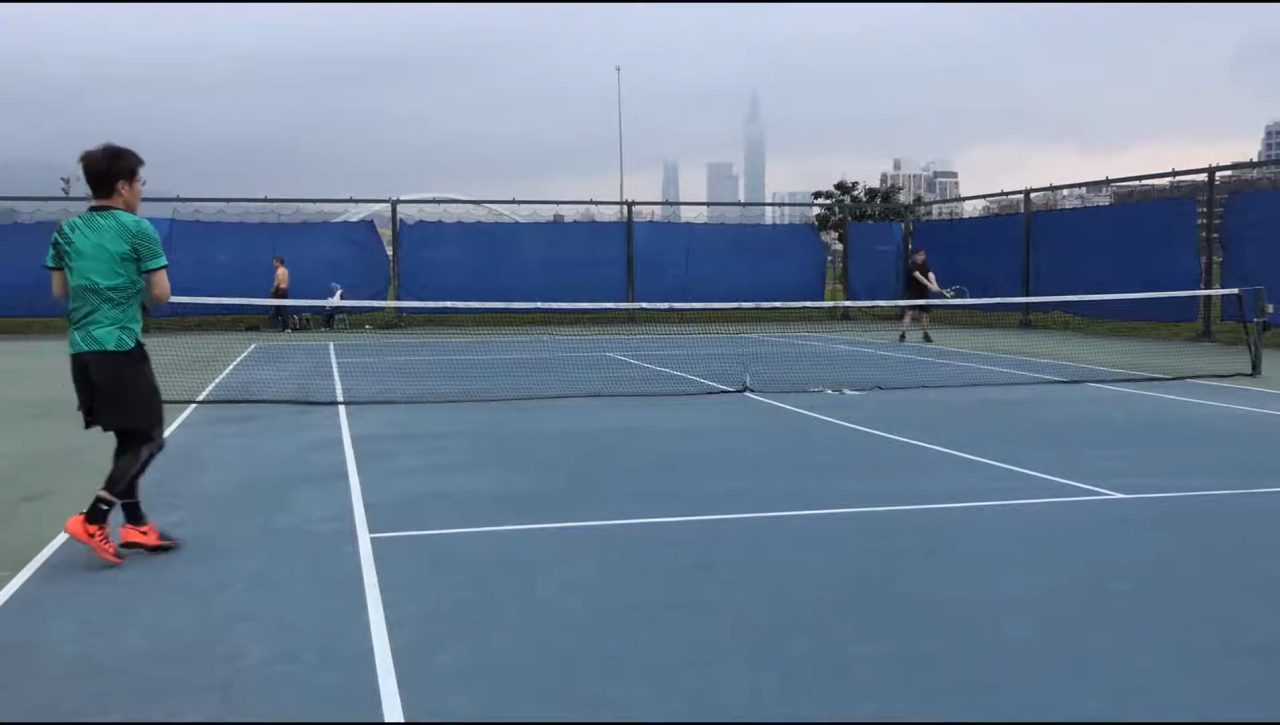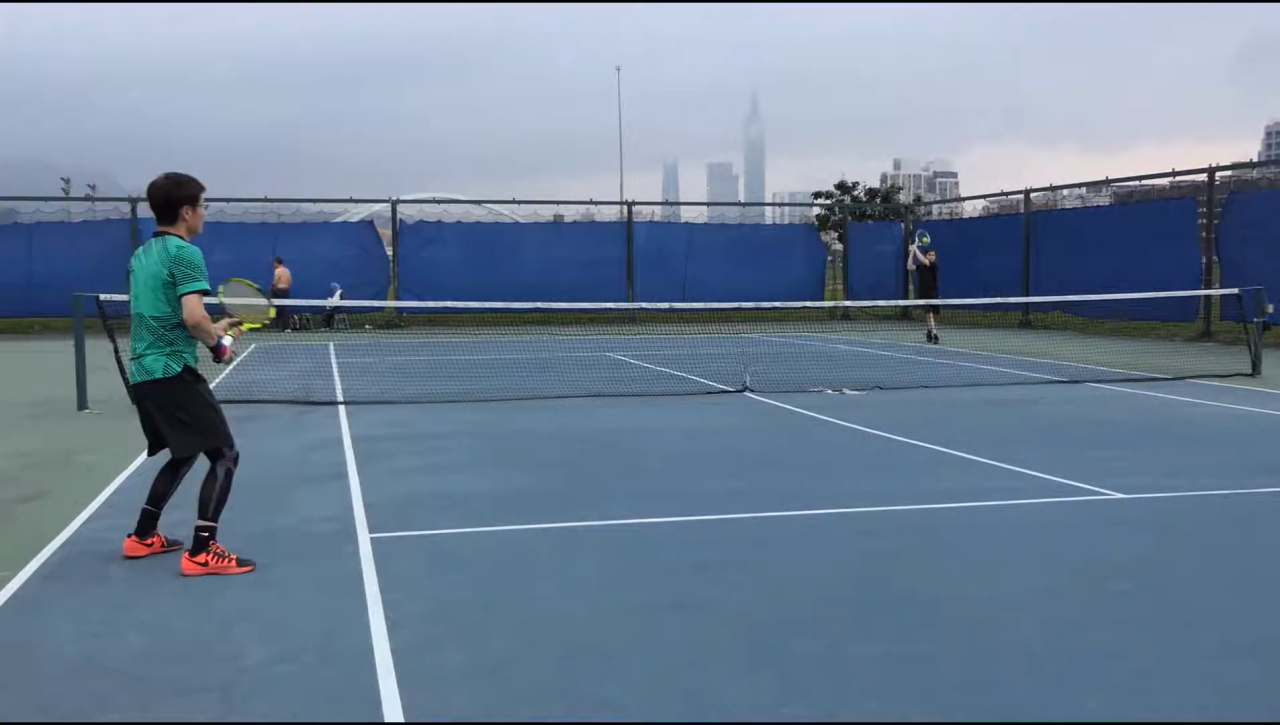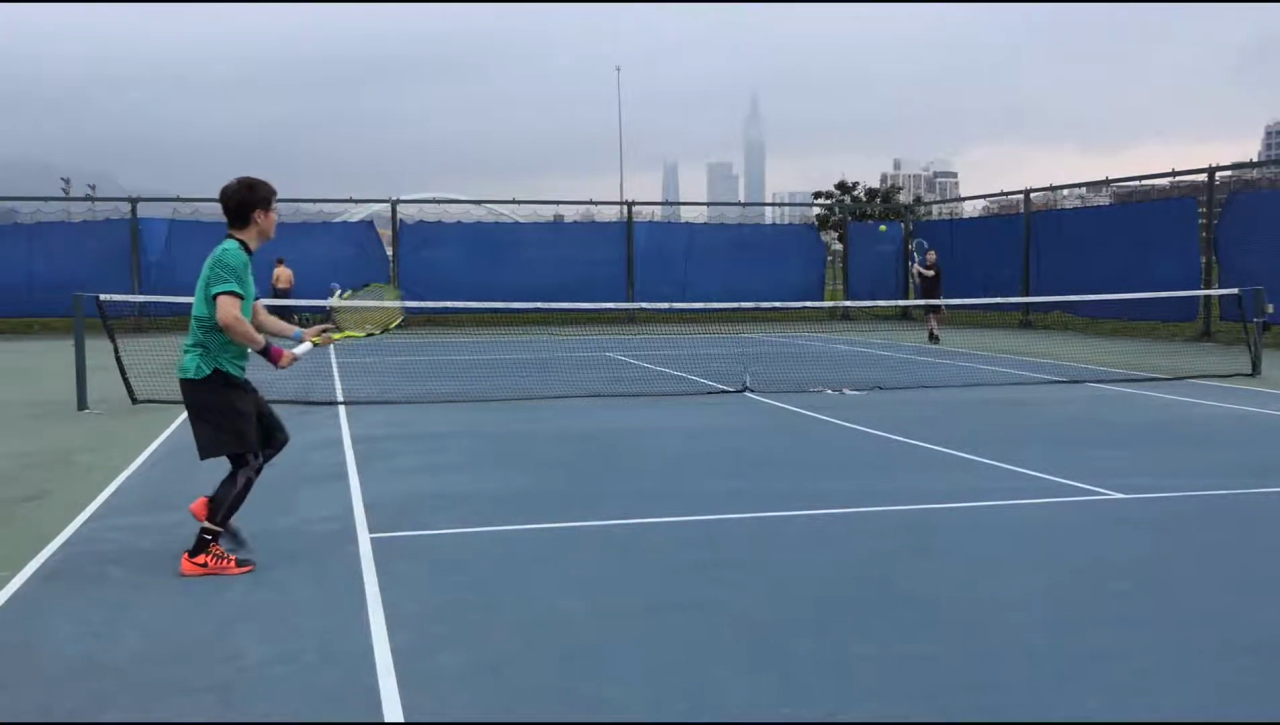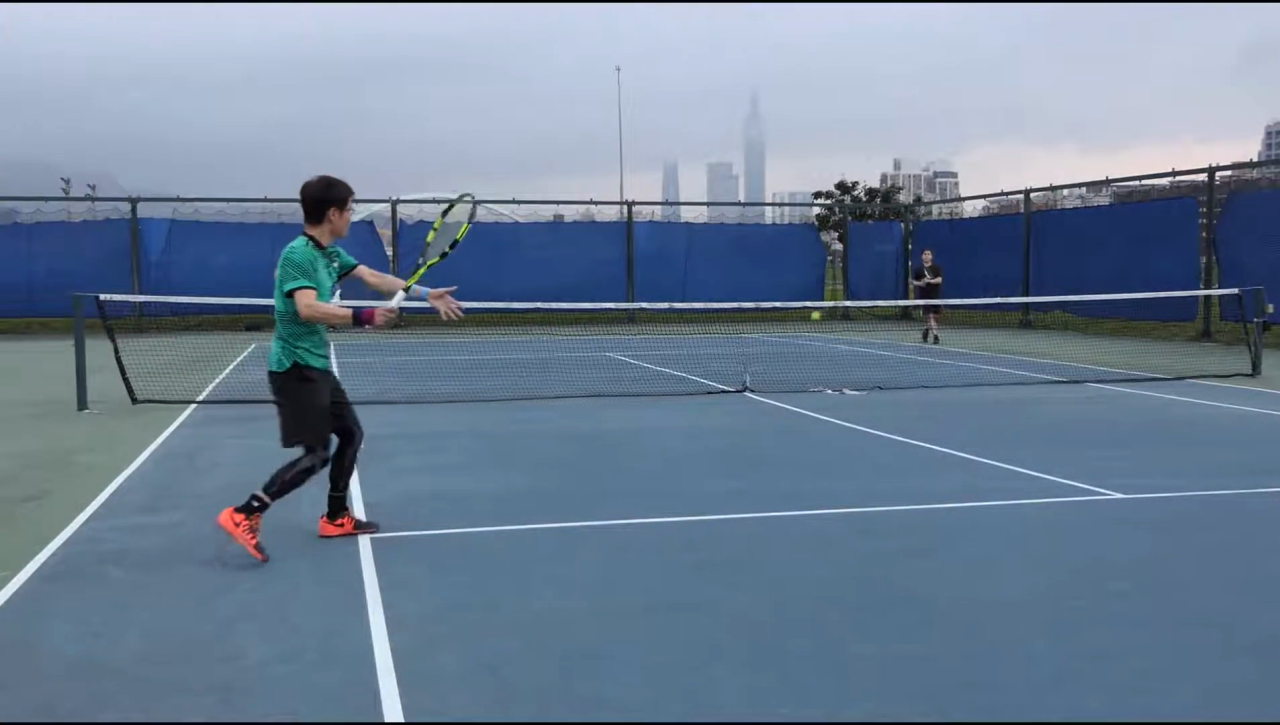
dt=0.3s
person 1, frame 1
left shoulder: (68, 230)
right shoulder: (138, 230)
left elbow: (60, 290)
right elbow: (161, 293)
left hip: (84, 349)
right hip: (121, 348)
left knee: (128, 437)
right knee: (150, 440)
left ankle: (137, 526)
right ankle: (91, 520)
person 1, frame 2
left shoulder: (141, 255)
right shoulder: (185, 254)
right elbow: (194, 318)
left wrist: (214, 328)
right wrist: (218, 346)
left hip: (143, 374)
right hip: (173, 373)
left knee: (183, 456)
right knee: (224, 455)
left ankle: (143, 536)
right ankle: (202, 552)
person 1, frame 3
left shoulder: (236, 257)
right shoulder: (231, 258)
left elbow: (258, 316)
right elbow: (228, 319)
left wrist: (306, 333)
right wrist: (270, 350)
left hip: (226, 374)
right hip: (210, 376)
left knee: (274, 438)
right knee: (249, 461)
left ankle: (212, 507)
right ankle: (199, 553)
person 1, frame 4
left shoulder: (330, 255)
right shoulder: (297, 255)
left elbow: (376, 278)
right elbow: (308, 310)
left wrist: (425, 294)
right wrist: (364, 317)
left hip: (316, 366)
right hip: (295, 368)
left knee: (350, 434)
right knee: (316, 454)
left ankle: (336, 517)
right ankle: (243, 515)
